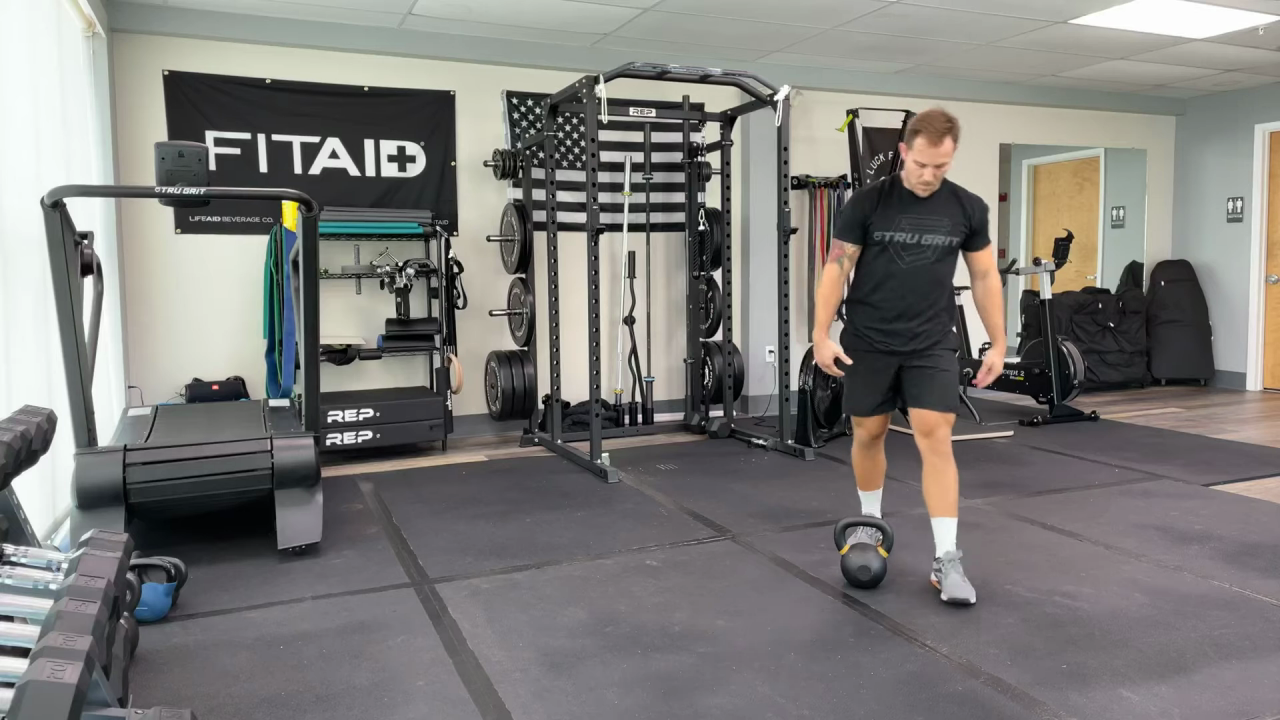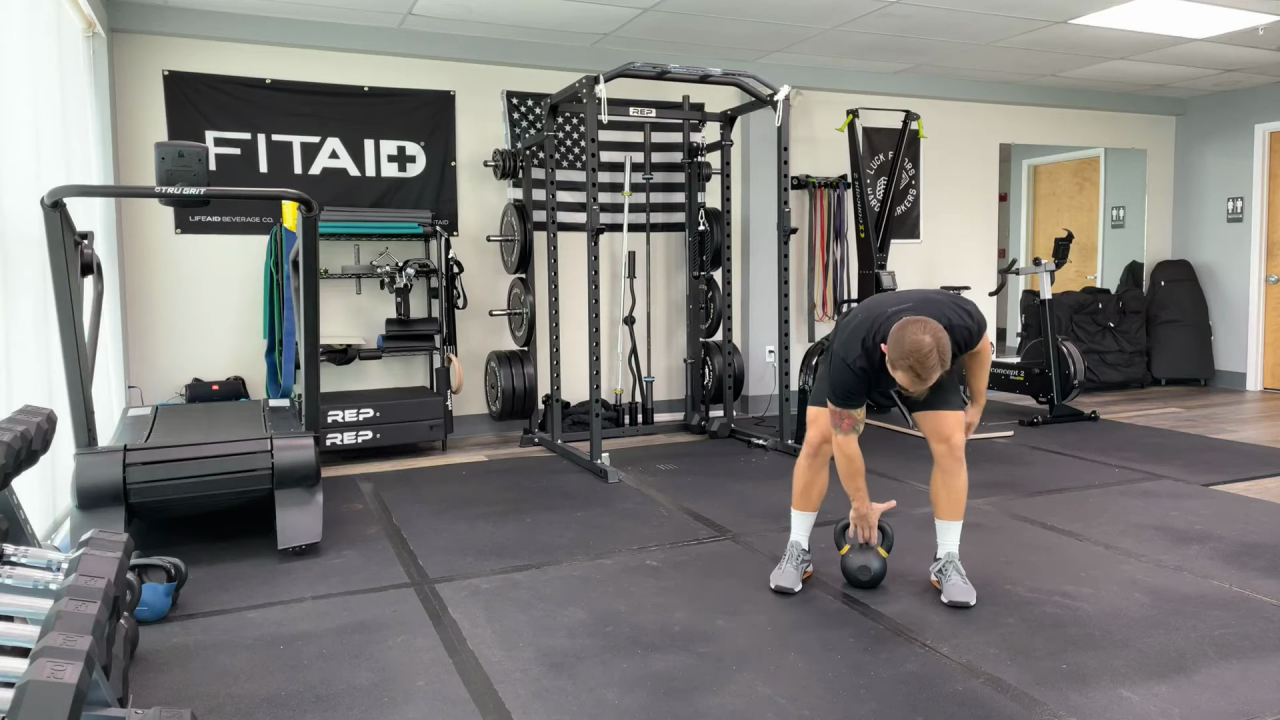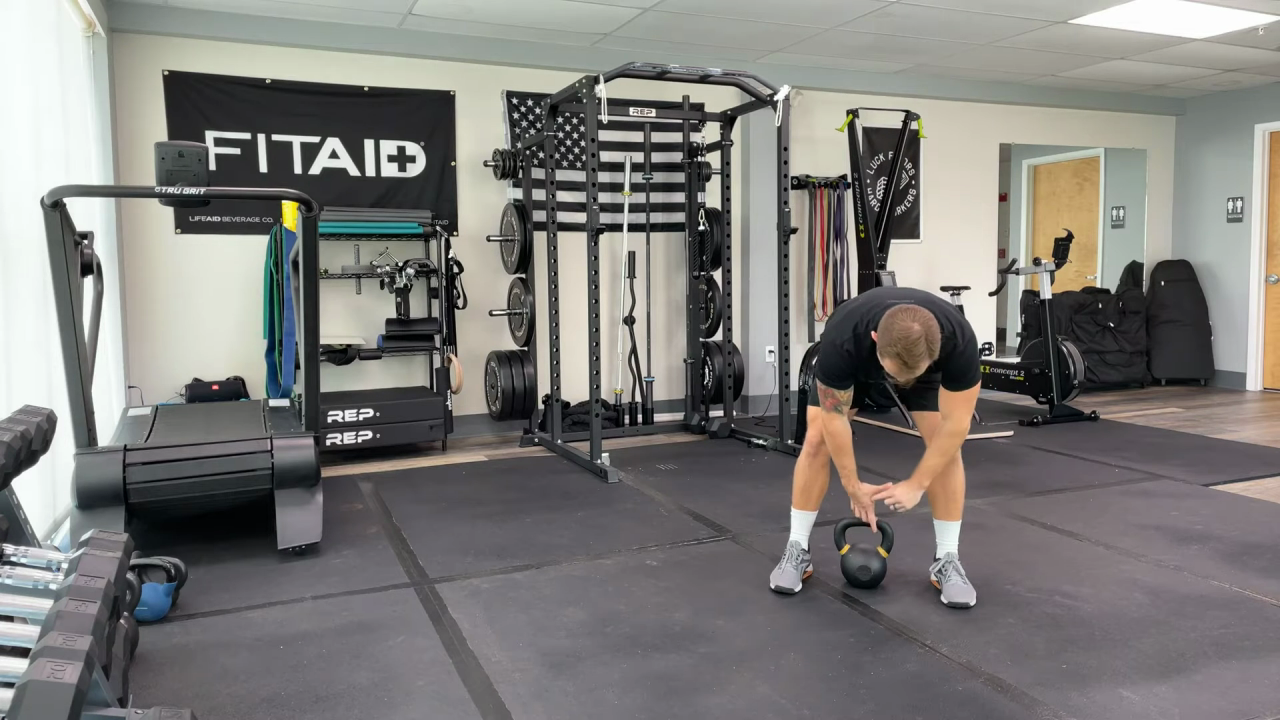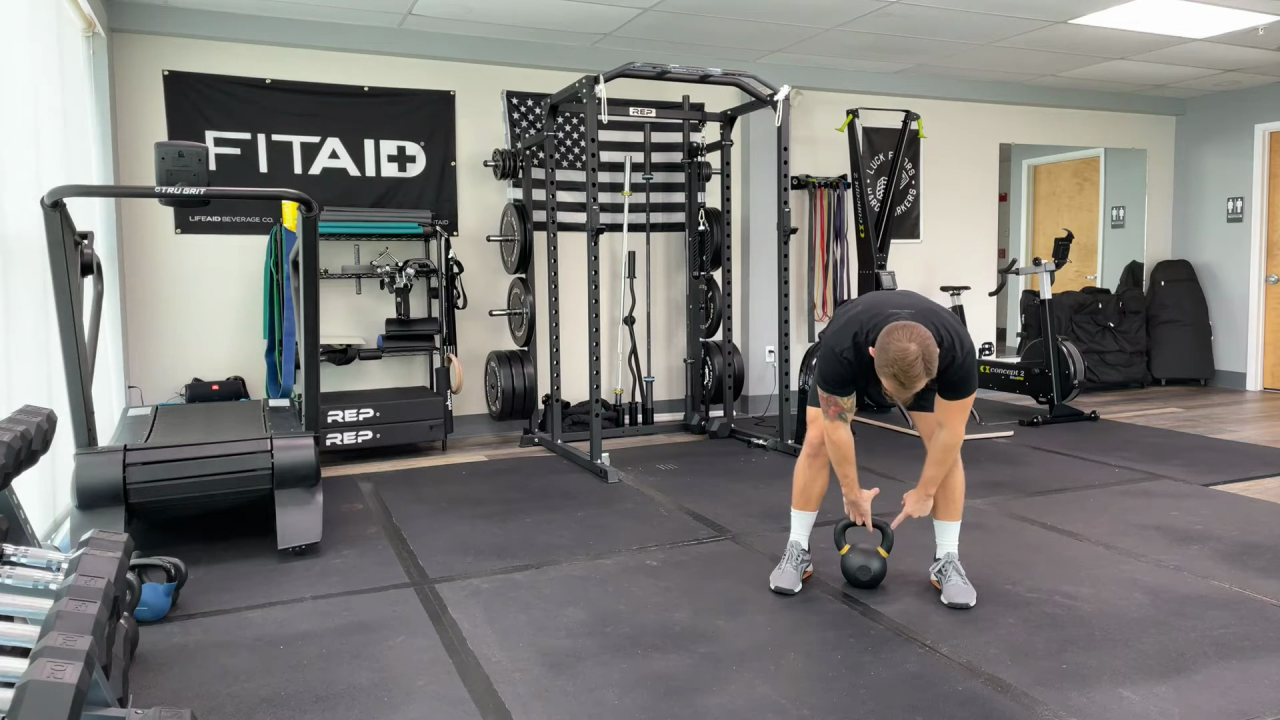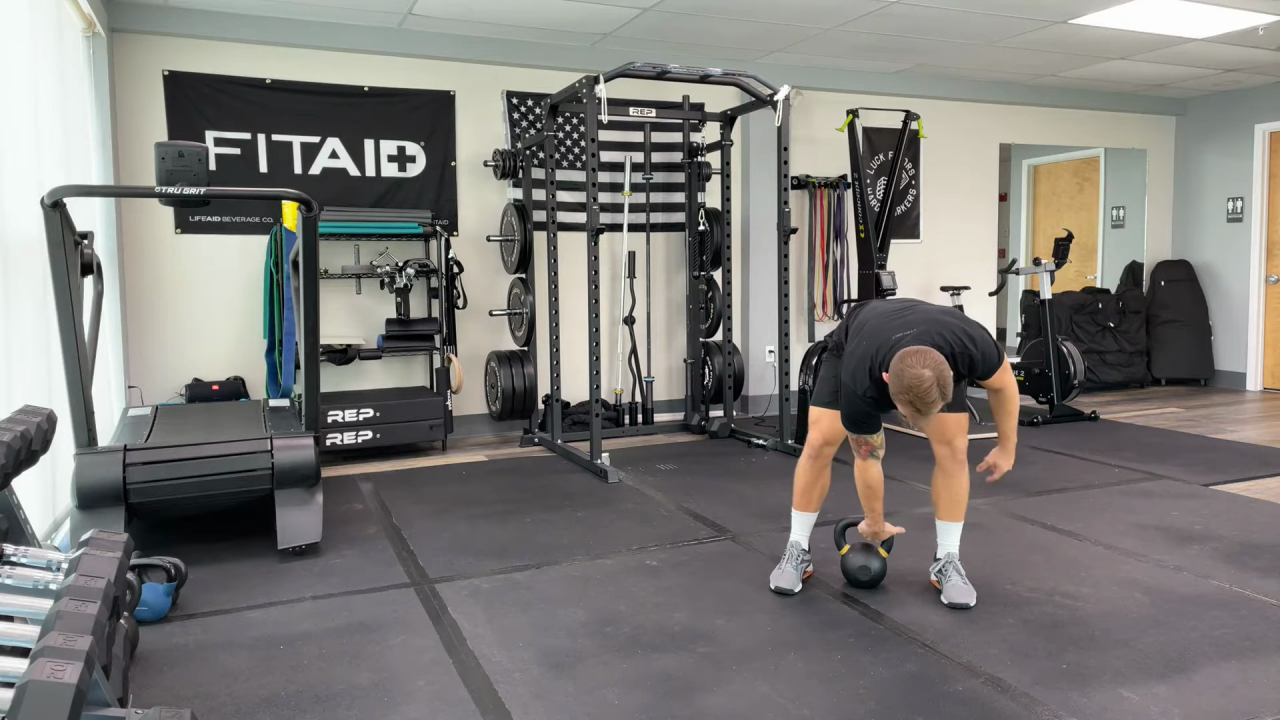
dt=1s
person 1, frame 1
left shoulder: (967, 208)
right shoulder: (867, 202)
left elbow: (985, 276)
right elbow: (835, 270)
left wrist: (998, 343)
right wrist: (822, 335)
left hip: (931, 345)
right hip: (867, 344)
left knee: (934, 439)
right knee: (867, 435)
left ankle: (945, 557)
right ankle: (872, 519)
person 1, frame 2
left shoulder: (962, 322)
right shoulder: (850, 357)
right elbow: (845, 440)
left wrist: (977, 403)
right wrist: (861, 506)
left hip: (930, 358)
right hip: (855, 353)
left knee: (951, 443)
right knee: (818, 440)
left ankle: (947, 560)
right ankle: (797, 550)
person 1, frame 3
left shoulder: (958, 339)
right shoulder: (841, 340)
left elbow: (956, 422)
right elbow: (834, 417)
left wrist: (916, 485)
right wrist: (852, 485)
left hip: (928, 363)
right hip: (854, 361)
left knee: (945, 445)
right knee: (817, 440)
left ankle: (947, 560)
right ankle: (797, 550)
person 1, frame 4
left shoulder: (957, 351)
right shoulder: (840, 347)
left elbow: (949, 431)
right elbow: (837, 426)
left wrist: (924, 492)
right wrist: (852, 492)
left hip: (923, 362)
right hip: (853, 352)
left knee: (945, 446)
right knee: (818, 440)
left ankle: (947, 560)
right ankle: (797, 551)
person 1, frame 5
left shoulder: (970, 346)
right shoulder: (860, 383)
left elbow: (1002, 384)
right elbow: (867, 459)
left wrist: (1007, 446)
right wrist: (874, 522)
right hip: (851, 345)
left knee: (953, 446)
right knee: (819, 442)
left ankle: (946, 560)
right ankle: (797, 551)
